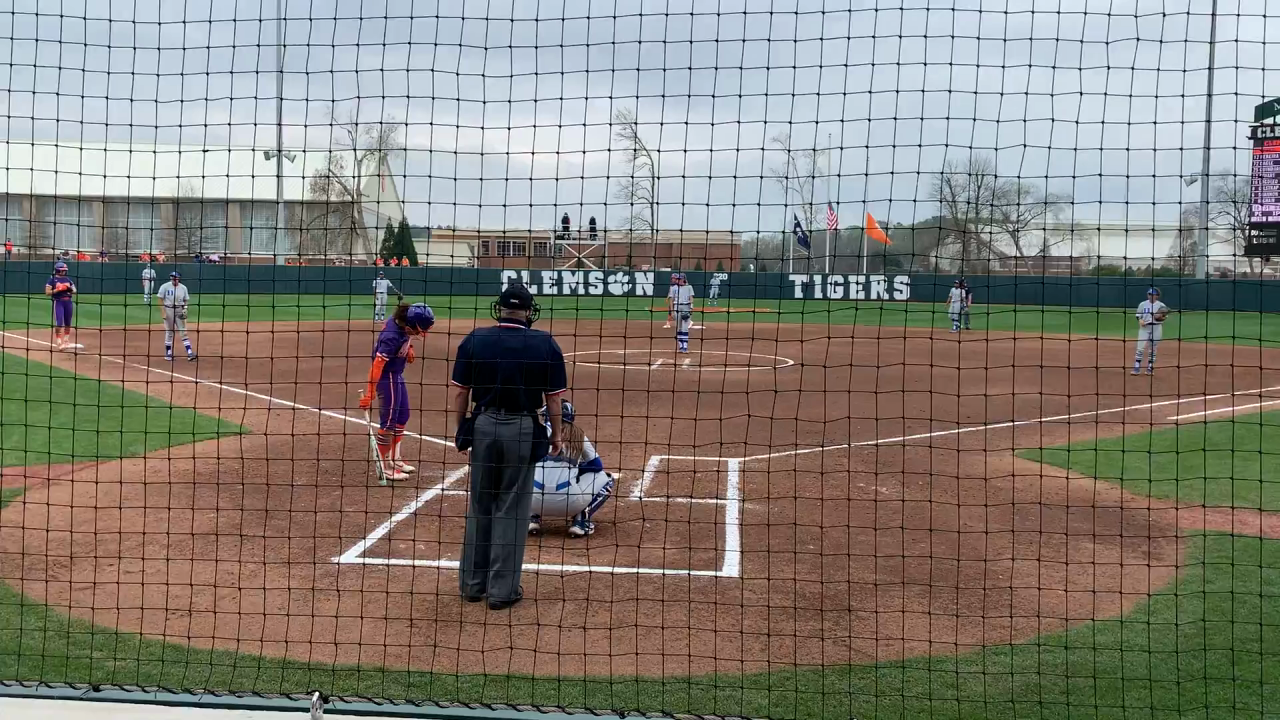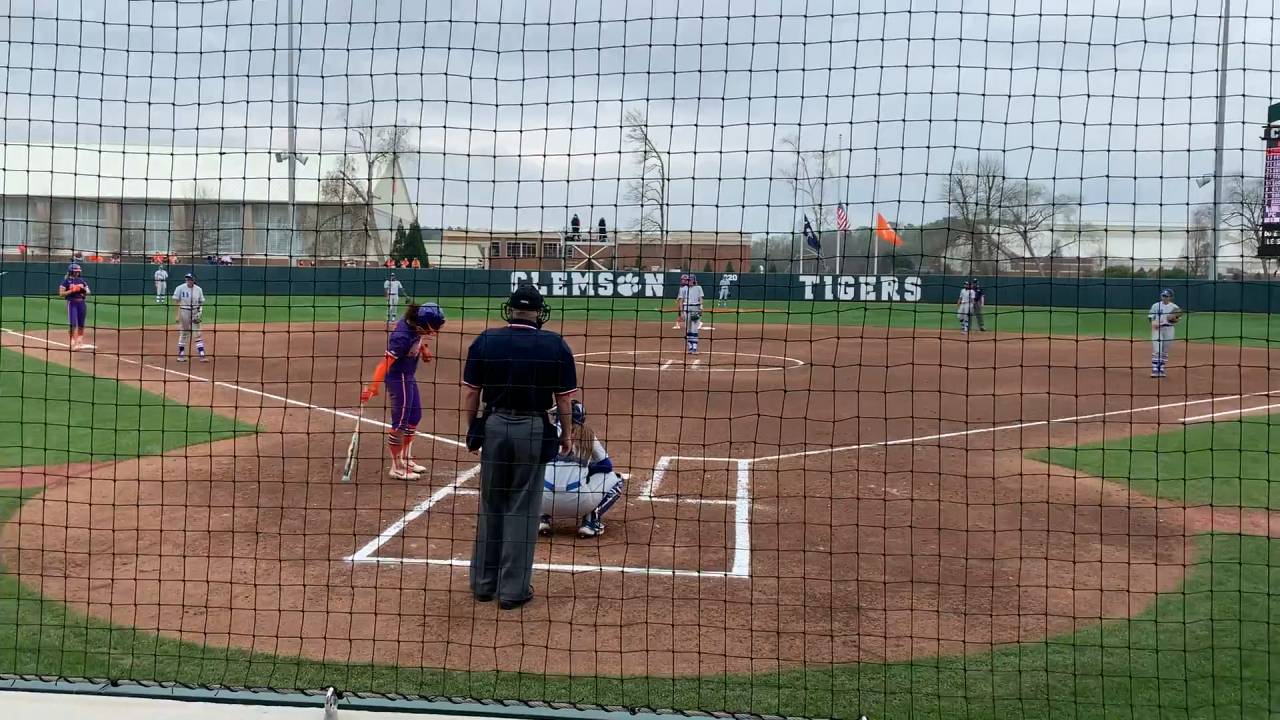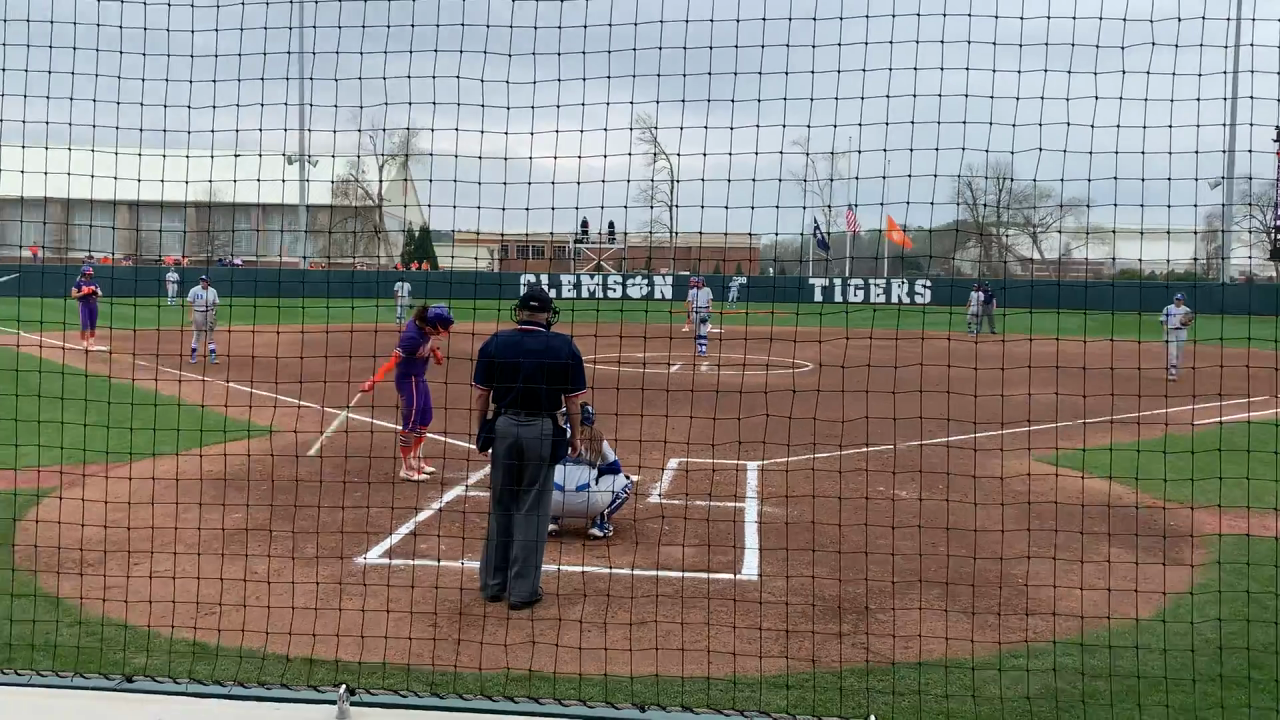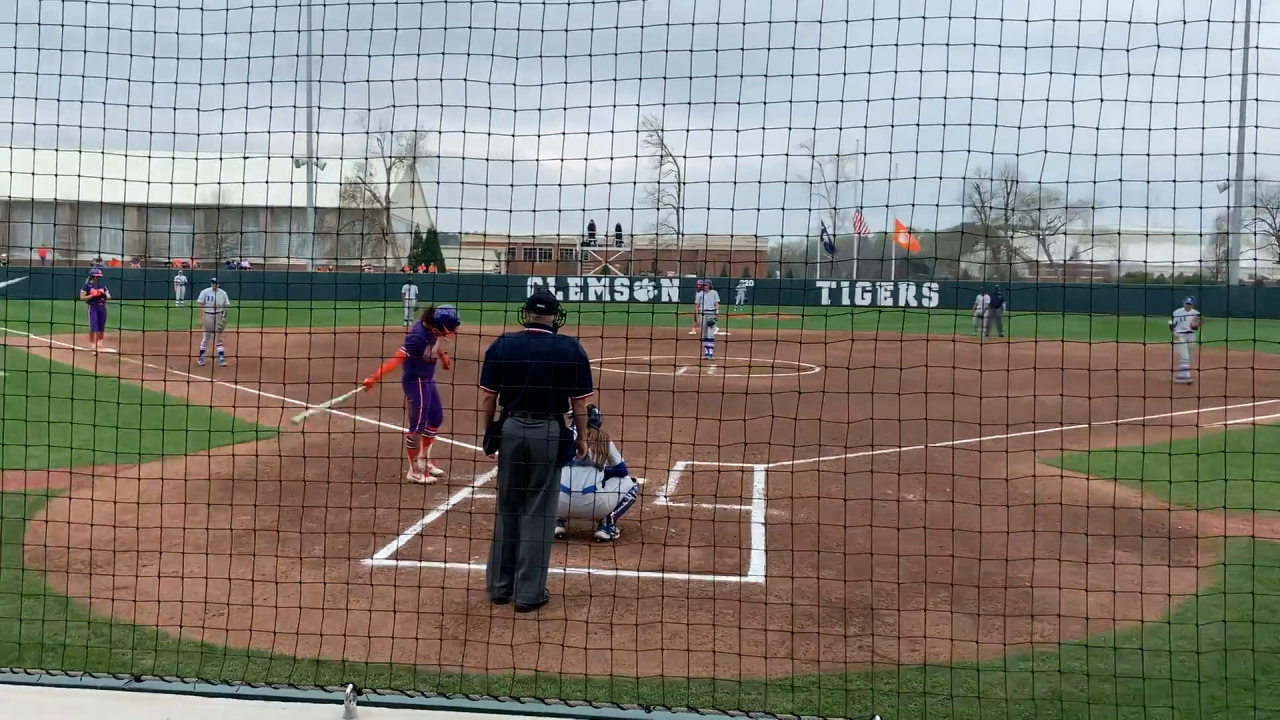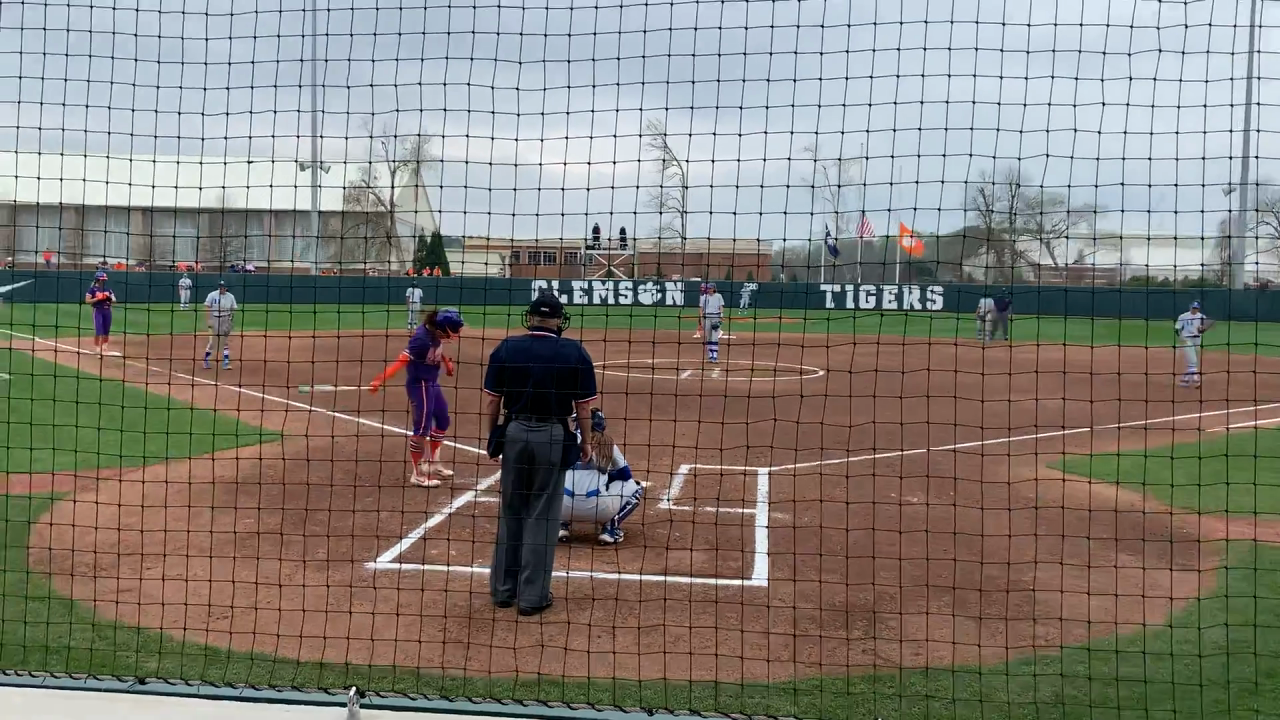
dt=0.1s
person 1, frame 1
left shoulder: (474, 340)
right shoulder: (544, 343)
left elbow: (460, 393)
right elbow: (553, 398)
left wrist: (460, 431)
right wrist: (556, 434)
left hip: (483, 426)
right hip: (522, 429)
left knee: (480, 505)
right knee: (512, 509)
left ankle: (473, 583)
right ankle: (502, 589)
person 1, frame 2
left shoulder: (485, 340)
right shoulder: (554, 344)
left elbow: (471, 393)
right elbow: (563, 398)
left wrist: (471, 431)
right wrist: (566, 434)
left hip: (494, 426)
right hip: (533, 429)
left knee: (490, 504)
right knee: (523, 508)
left ankle: (483, 582)
right ankle: (513, 588)
person 1, frame 3
left shoulder: (495, 342)
right shoulder: (563, 346)
left elbow: (481, 395)
right elbow: (572, 400)
left wrist: (480, 433)
right wrist: (575, 436)
left hip: (503, 427)
right hip: (542, 431)
left knee: (500, 505)
right knee: (532, 509)
left ankle: (493, 583)
right ankle: (522, 589)
person 1, frame 4
left shoulder: (501, 345)
right shoulder: (570, 349)
left elbow: (488, 397)
right elbow: (579, 402)
left wrist: (487, 435)
right wrist: (582, 438)
left hip: (510, 430)
right hip: (549, 433)
left knee: (507, 507)
right knee: (538, 511)
left ankle: (500, 585)
right ankle: (529, 592)
person 1, frame 5
left shoulder: (506, 348)
right shoulder: (574, 352)
left elbow: (492, 401)
right elbow: (583, 406)
left wrist: (492, 438)
right wrist: (586, 442)
left hip: (514, 433)
right hip: (554, 436)
left knee: (510, 511)
right knee: (543, 514)
left ankle: (503, 588)
right ankle: (533, 595)
person 2, frame 1
left shoulder: (401, 322)
right shoulder: (392, 336)
right elbow: (377, 365)
left wrist: (409, 351)
right wrist: (369, 393)
left hip: (395, 375)
right hip: (387, 377)
left knee: (402, 416)
right knee: (389, 421)
left ankle: (394, 458)
right ankle: (385, 467)
person 2, frame 2
left shoulder: (413, 323)
right shoulder: (403, 336)
right elbow: (385, 362)
left wrist: (423, 348)
right wrist: (372, 388)
left hip: (408, 375)
right hip: (399, 378)
left knee: (414, 416)
right knee: (400, 421)
left ankle: (406, 459)
right ankle: (397, 467)
person 2, frame 3
left shoulder: (424, 326)
right shoulder: (412, 336)
right elbow: (393, 360)
left wrist: (434, 350)
right wrist: (374, 380)
left hip: (419, 377)
right hip: (409, 380)
left knee: (426, 417)
right knee: (411, 423)
left ankle: (415, 460)
right ankle: (407, 468)
person 2, frame 4
left shoulder: (431, 328)
right shoulder: (418, 336)
right elbow: (397, 358)
left wrist: (442, 355)
right wrist: (376, 377)
left hip: (428, 379)
right hip: (416, 382)
left knee: (436, 418)
right knee: (418, 425)
left ankle: (424, 461)
right ankle: (414, 471)
person 2, frame 5
left shoulder: (434, 332)
right shoulder: (421, 339)
right elbow: (401, 361)
left wrist: (446, 360)
right wrist: (380, 380)
left hip: (432, 382)
right hip: (419, 385)
left knee: (443, 421)
right knee: (421, 429)
left ankle: (433, 464)
right ankle: (418, 474)
